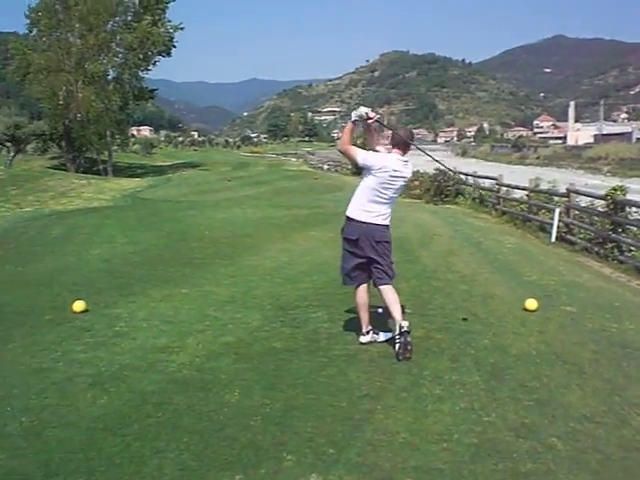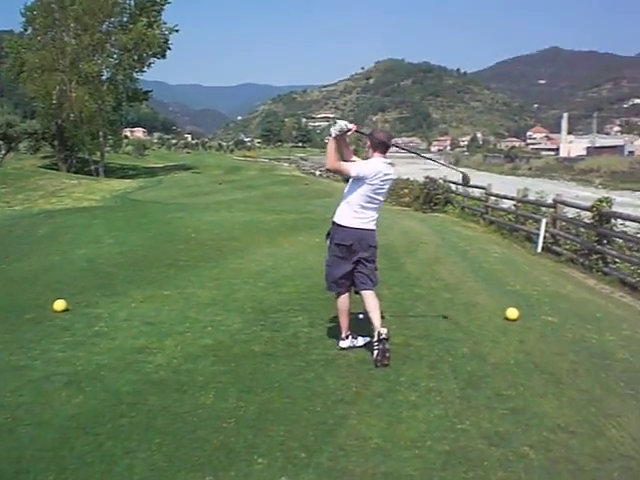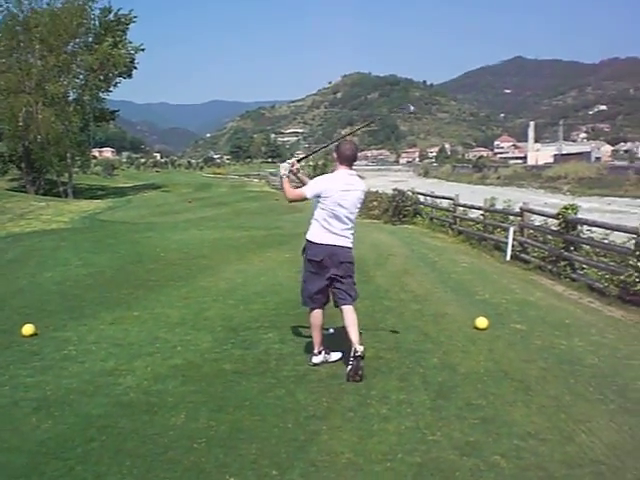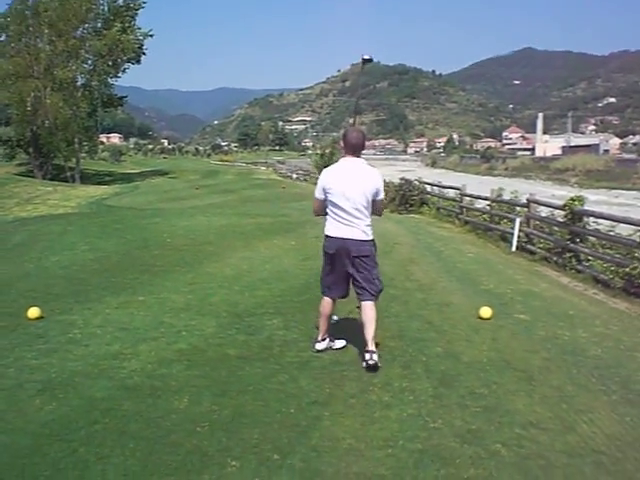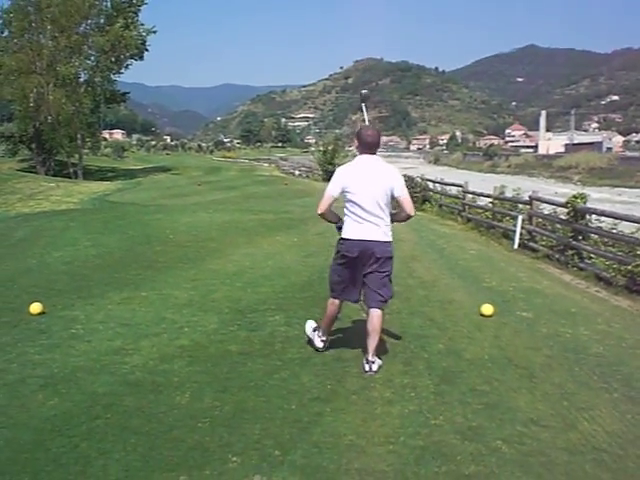
dt=0.3s
person 1, frame 1
left shoulder: (380, 162)
right shoulder: (406, 168)
left elbow: (343, 147)
right elbow: (376, 146)
left wrist: (355, 120)
right wrist: (367, 124)
left hip: (356, 226)
right hip: (379, 229)
left knee: (360, 281)
right knee: (384, 281)
left ankle: (366, 331)
right ankle: (400, 324)
person 1, frame 2
left shoulder: (370, 168)
right shoulder: (388, 169)
left elbow: (331, 165)
right elbow: (350, 159)
left wrist: (335, 135)
right wrist: (342, 137)
left hip: (344, 231)
right hip: (367, 234)
left knee: (342, 287)
right knee: (366, 287)
left ankle: (345, 336)
right ankle: (379, 331)
person 1, frame 3
left shoulder: (325, 182)
right shoulder: (360, 186)
left elbow: (290, 195)
left wrist: (284, 174)
right wrist: (300, 175)
left hip: (317, 248)
right hip: (343, 250)
left knee: (316, 303)
right knee: (346, 301)
left ankle: (318, 352)
right ankle: (356, 348)
person 1, frame 4
left shoulder: (328, 174)
right shoulder: (374, 175)
left elbow: (317, 211)
right elbow: (379, 211)
left hip: (334, 240)
right hip: (362, 243)
left knee: (329, 293)
right knee: (368, 296)
left ankle: (322, 338)
right ankle: (371, 349)
person 1, frame 5
left shoulder: (345, 171)
right shoulder: (391, 172)
left elbow: (322, 209)
right elbow: (409, 211)
left wrist: (337, 221)
left hip: (351, 242)
right hip: (381, 244)
left knee: (337, 294)
right knee: (376, 303)
left ankle: (321, 336)
right ankle: (370, 358)
